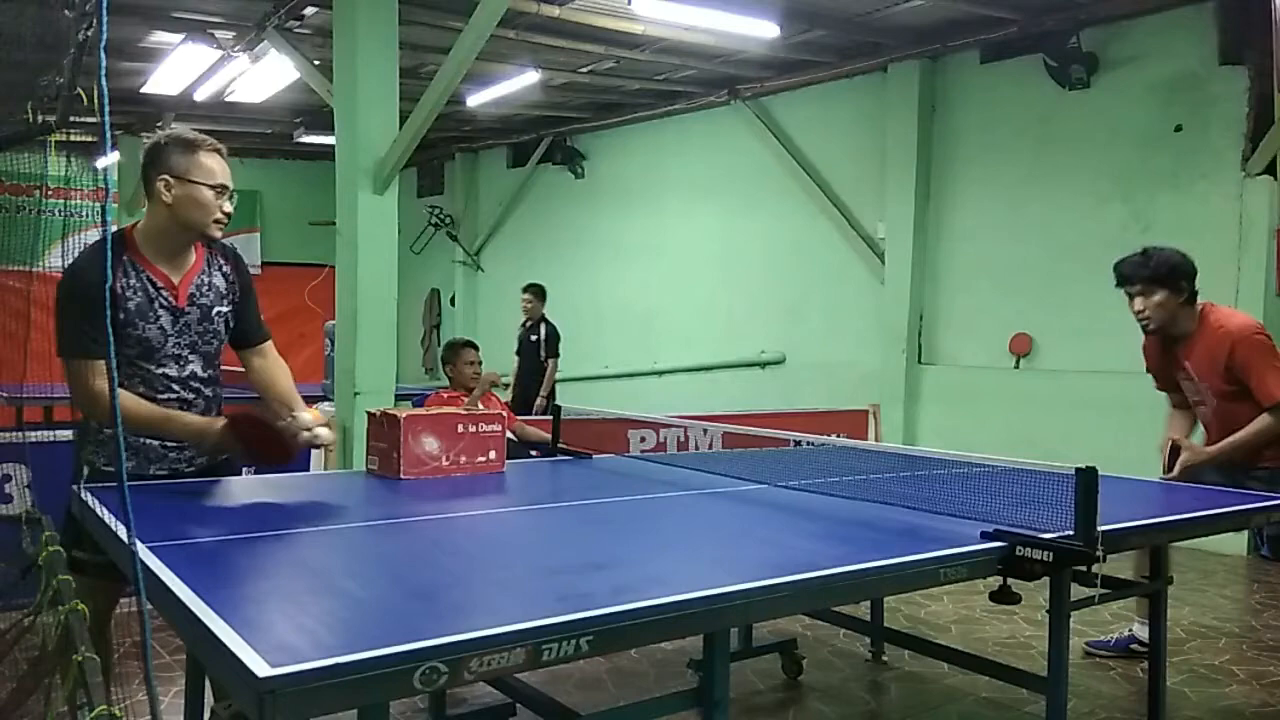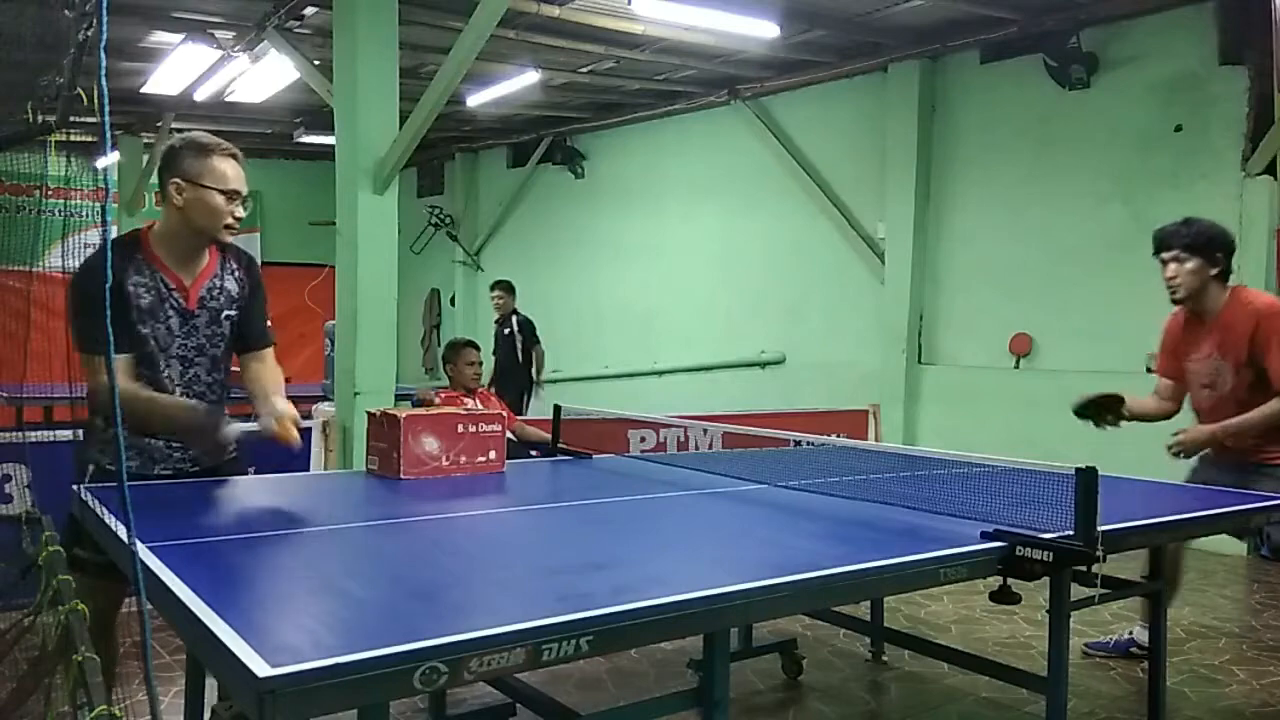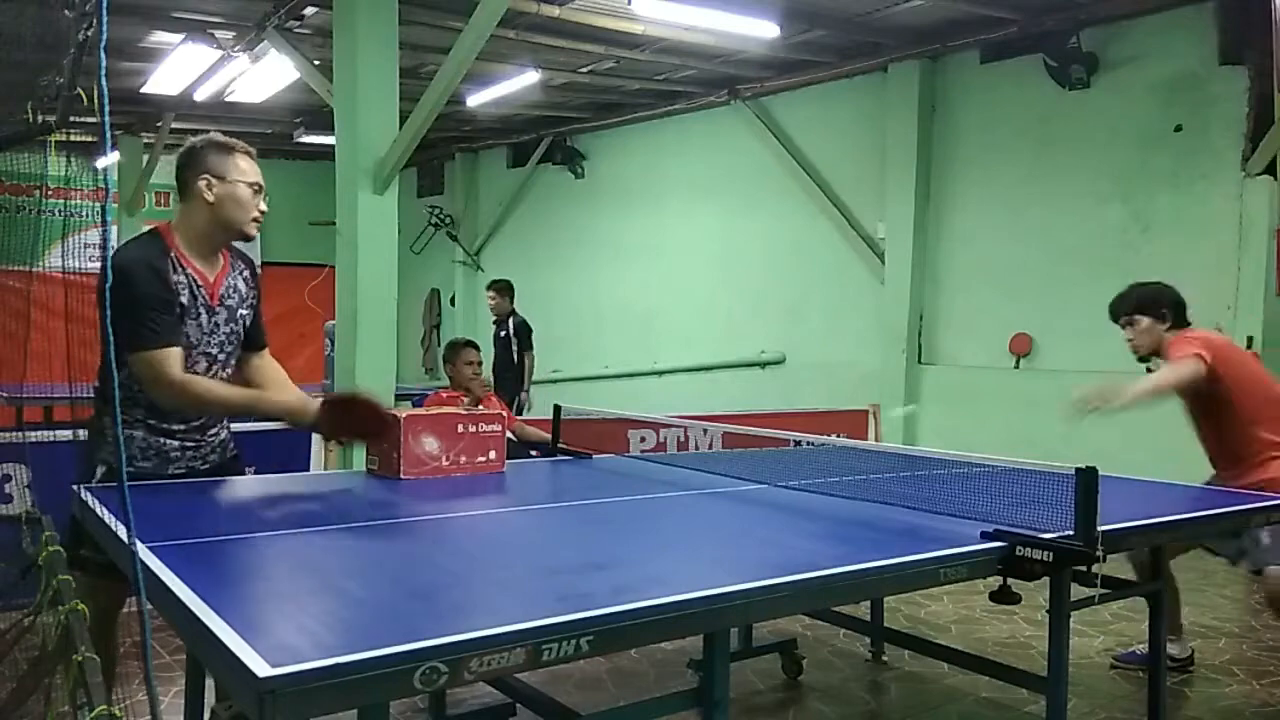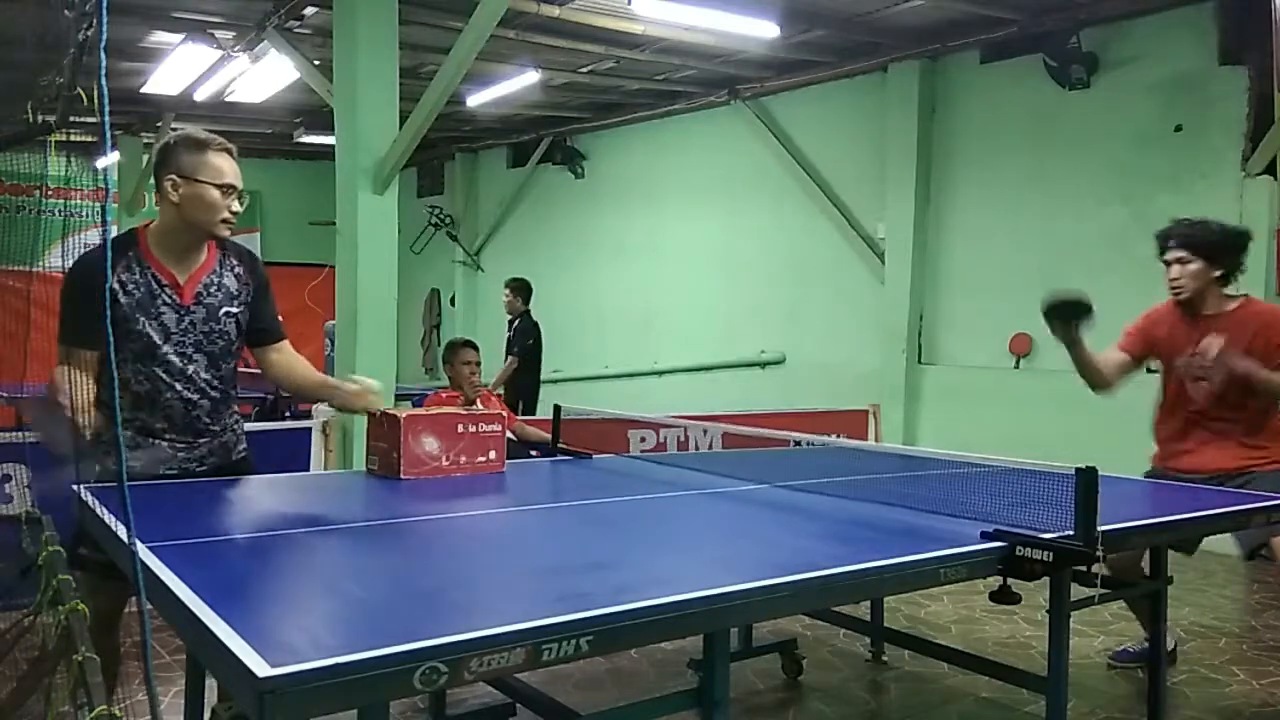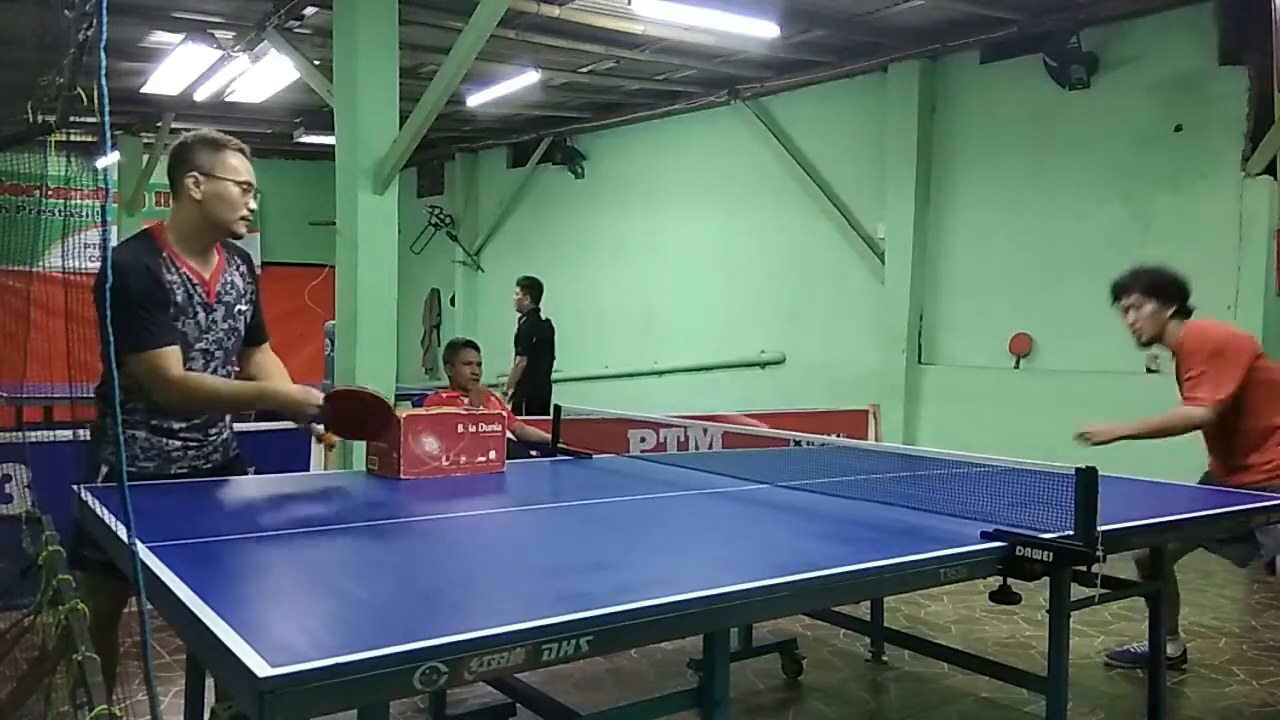
dt=0.5s
person 1, frame 1
left shoulder: (229, 267)
right shoulder: (94, 273)
left elbow: (259, 354)
right elbow: (93, 391)
left wrist: (296, 414)
right wrist: (194, 428)
left hip: (211, 467)
right hip: (121, 471)
right knee: (91, 609)
person 1, frame 2
left shoulder: (241, 270)
right shoulder: (108, 272)
left elbow: (258, 360)
right elbow: (111, 384)
left wrist: (272, 405)
right wrist: (177, 413)
left hip: (214, 465)
right hip: (124, 469)
right knee: (95, 607)
person 1, frame 3
left shoulder: (244, 270)
right shoulder: (139, 268)
left elbow: (255, 360)
right elbow: (165, 383)
left wrist: (317, 407)
right wrist: (282, 407)
left hip: (213, 463)
right hip: (131, 468)
right knee: (100, 606)
person 1, frame 4
left shoulder: (244, 268)
right shoulder: (101, 270)
left elbow: (275, 355)
right elbow: (73, 367)
left wrist: (335, 390)
right wrist: (77, 408)
left hip: (222, 463)
right hip: (132, 468)
right knee: (102, 606)
person 1, frame 5
left shoulder: (241, 267)
right shoulder: (133, 267)
left elbow: (256, 354)
right elbow: (167, 383)
left wrist: (308, 402)
right wrist: (279, 399)
left hip: (217, 460)
right hip: (136, 467)
right knee: (102, 605)
person 2, frame 1
left shoulder: (1238, 334)
right shoulder: (1155, 344)
left wrist: (1210, 453)
right wrist: (1172, 448)
right hip: (1217, 456)
right ankle: (1143, 634)
person 2, frame 2
right shoulder: (1179, 326)
right elbow: (1166, 399)
left wrist: (1213, 433)
right wrist: (1123, 408)
right hip: (1223, 458)
right ankle: (1144, 637)
person 2, frame 3
left shoulder: (1183, 345)
right shoulder: (1180, 356)
left elbow: (1192, 371)
left wrist: (1122, 394)
right hip: (1236, 484)
right knee: (1145, 551)
right ankle: (1176, 648)
person 2, frame 4
right shoulder: (1161, 321)
right elbow: (1102, 380)
left wrist: (1237, 366)
right wrist: (1072, 342)
right hip: (1180, 469)
right knee: (1118, 556)
right ankle: (1160, 642)
person 2, frame 5
left shoulder: (1206, 339)
right shoulder: (1190, 353)
left elbow: (1202, 414)
left wrist: (1117, 431)
right hip: (1233, 476)
right knee: (1153, 551)
right ankle: (1169, 645)
